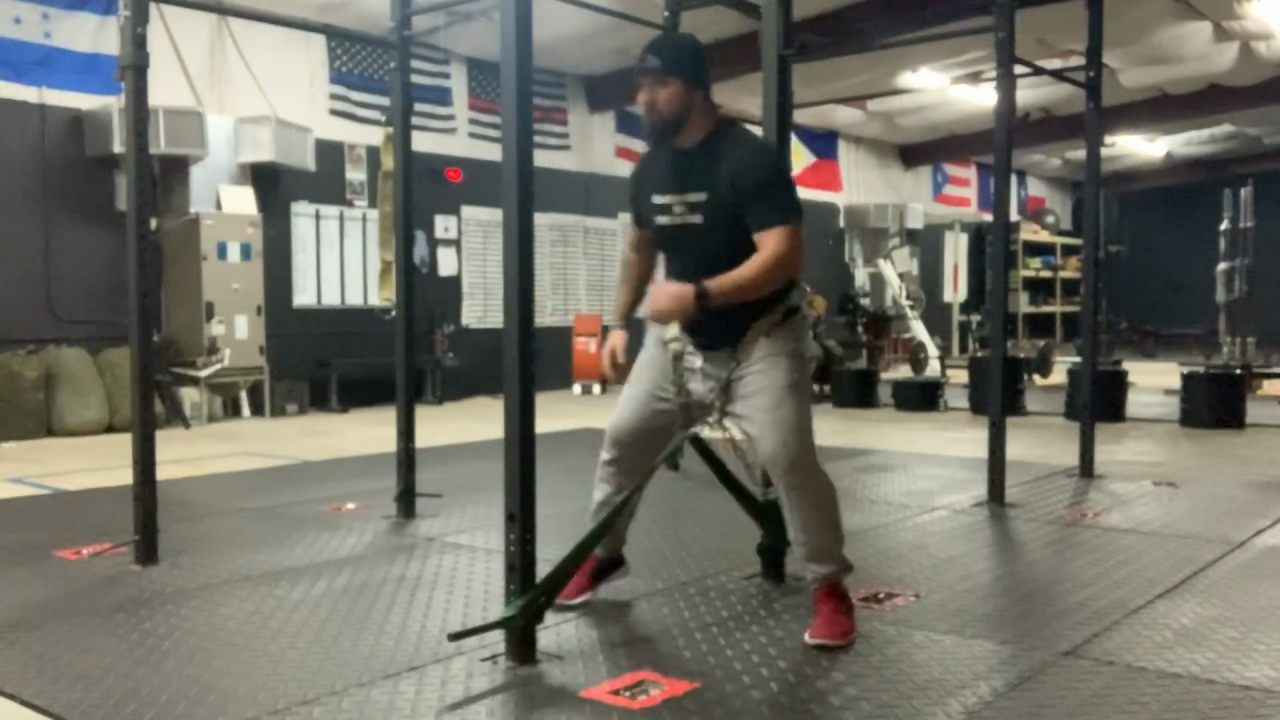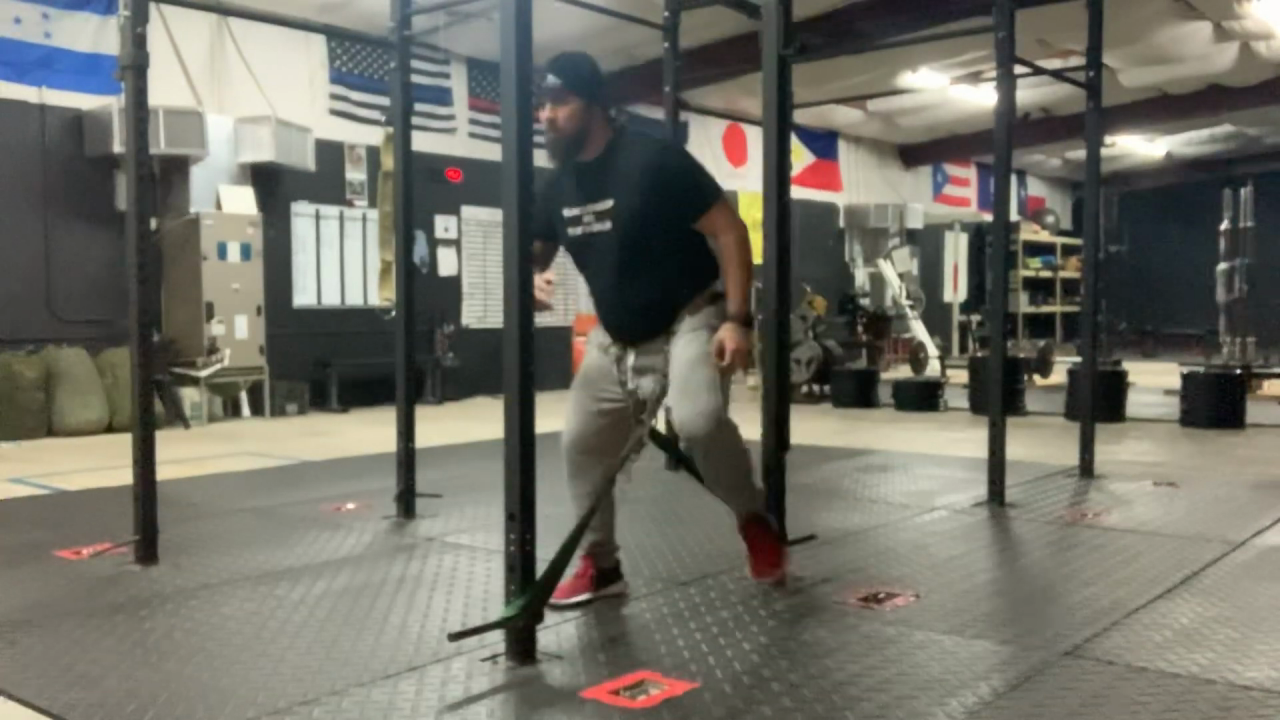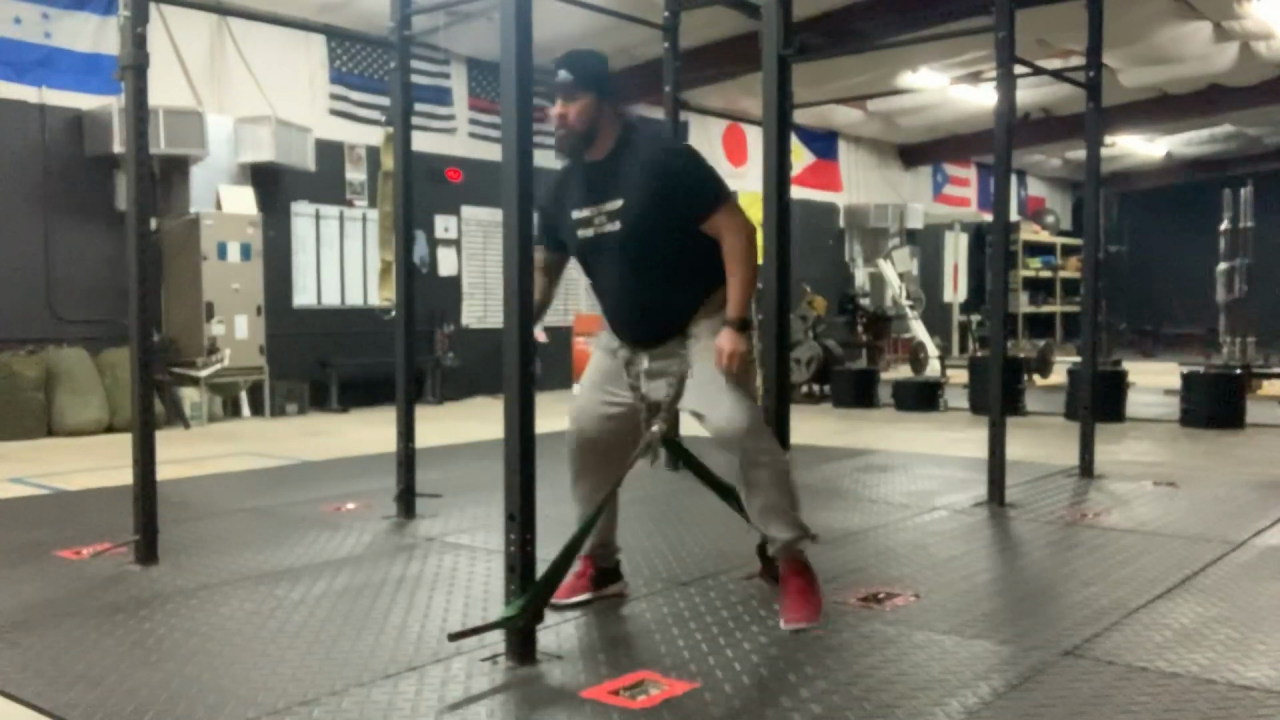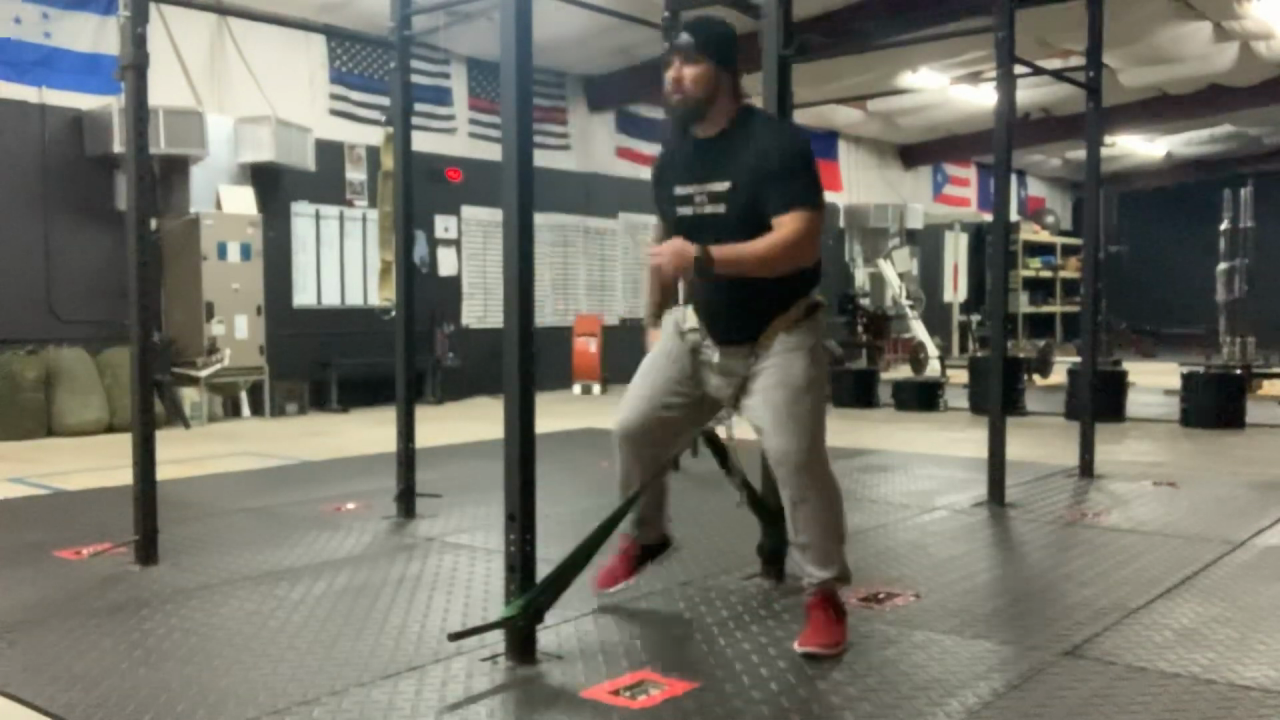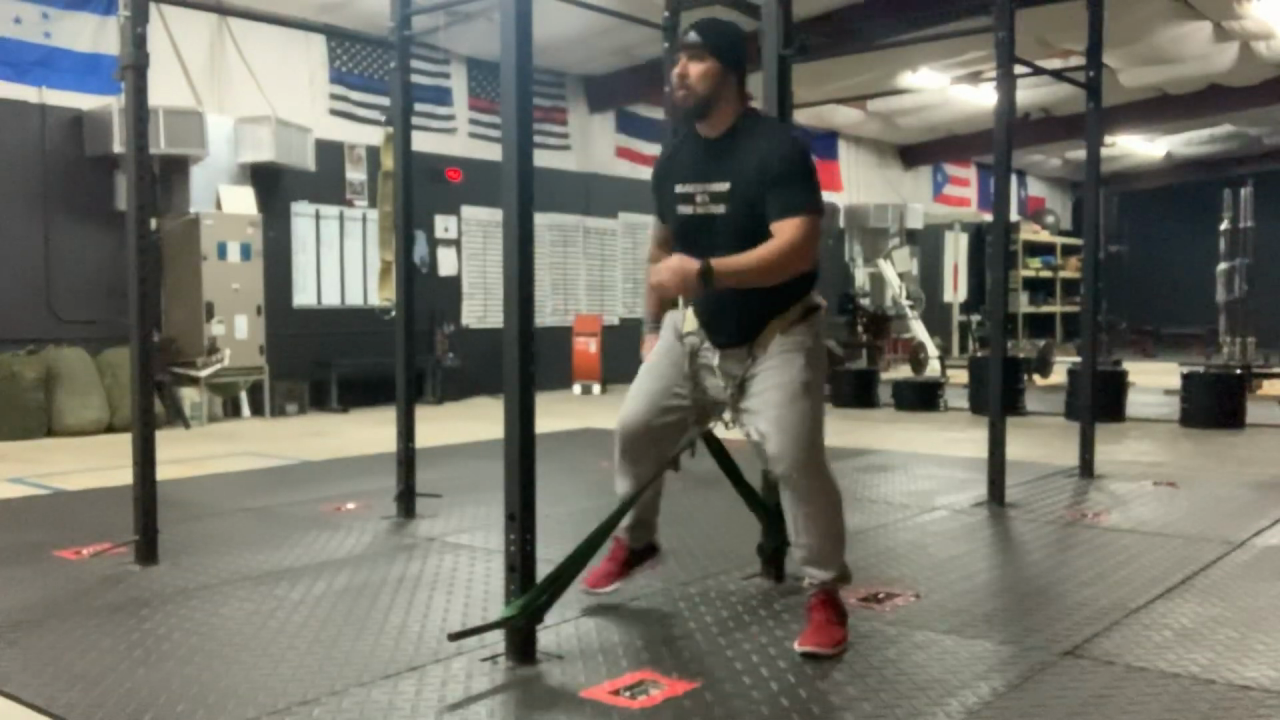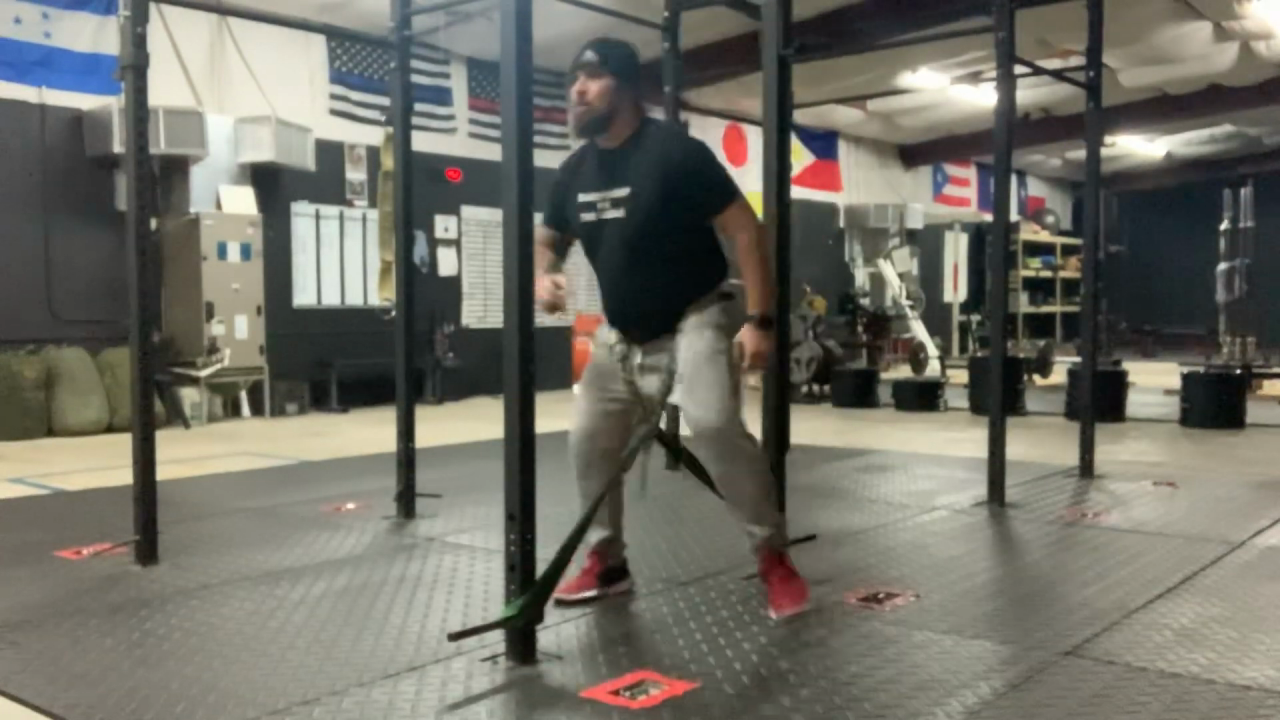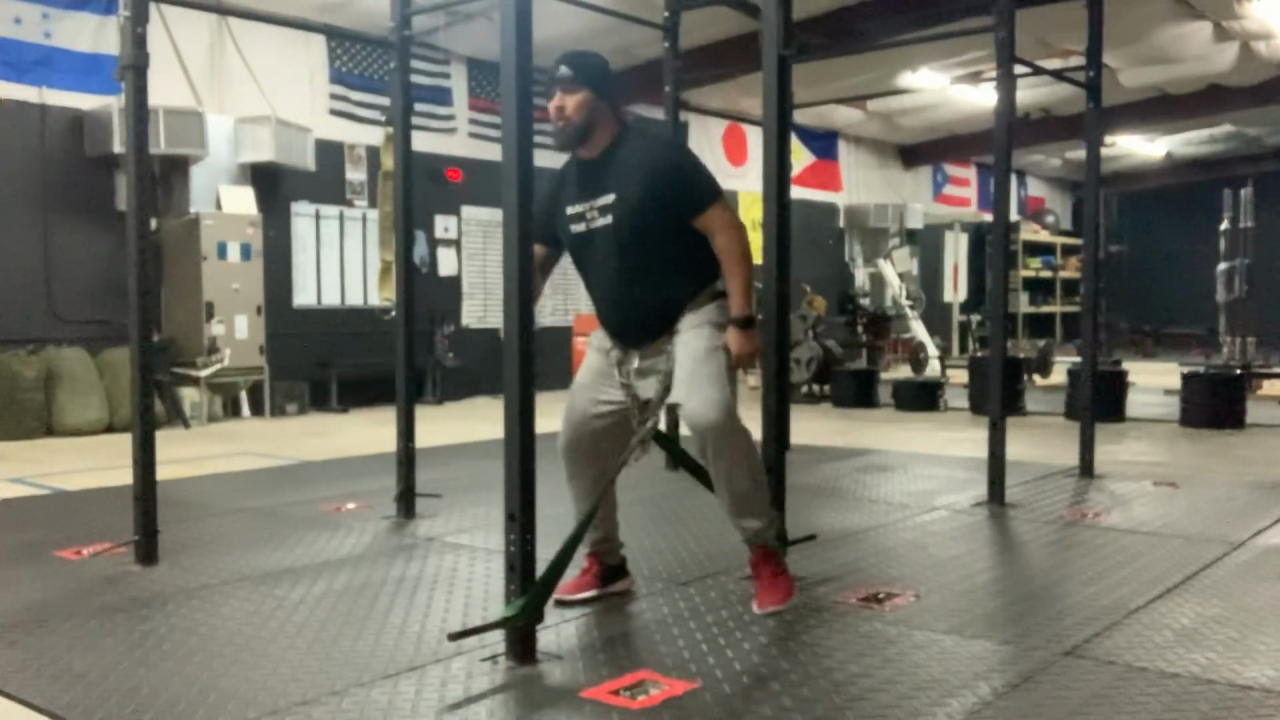
dt=0.3s
person 1, frame 1
left shoulder: (751, 161)
right shoulder: (649, 167)
left elbow: (784, 257)
right elbow: (641, 246)
left wrist: (697, 295)
right wrist: (619, 324)
left hip: (757, 335)
right hip: (680, 336)
left knee: (788, 457)
right knee: (624, 438)
left ankle: (830, 587)
right ankle: (603, 555)
person 1, frame 2
left shoulder: (655, 160)
right shoulder: (556, 187)
left elbow: (728, 231)
right elbow: (533, 253)
left wrist: (737, 320)
right wrist: (530, 280)
left hip: (690, 321)
right hip: (617, 339)
left knee: (699, 420)
right knee: (583, 445)
left ankle: (751, 516)
right ankle: (600, 562)
person 1, frame 3
left shoulder: (665, 160)
right shoulder: (563, 188)
left elbow: (735, 233)
right elbow: (545, 266)
left wrist: (734, 323)
left hip: (701, 333)
right hip: (623, 343)
left knee: (740, 431)
right knee: (586, 445)
left ankle: (793, 563)
right ankle: (600, 566)
person 1, frame 4
left shoulder: (779, 145)
right shoulder: (672, 158)
left elbow: (800, 243)
left wrist: (702, 259)
right wrist: (660, 317)
left hip: (778, 335)
right hip: (697, 329)
left knee: (798, 462)
right knee: (635, 428)
left ankle: (824, 596)
right ankle: (645, 537)
person 1, frame 5
left shoulder: (779, 150)
right shoulder: (674, 159)
left elbow: (796, 247)
left wrist: (702, 273)
right wrist: (657, 323)
left hip: (775, 334)
right hip: (696, 329)
left knee: (796, 460)
right knee: (635, 429)
left ankle: (825, 596)
right ankle: (634, 540)
person 1, frame 6
left shoulder: (677, 153)
right shoulder: (575, 172)
left elbow: (745, 229)
right elbow: (547, 241)
left wrist: (759, 320)
right wrist: (544, 277)
left hip: (696, 321)
right hip: (624, 334)
left knee: (713, 425)
right knee: (591, 443)
left ankle: (771, 552)
right ankle: (607, 561)
person 1, frame 7
left shoulder: (658, 156)
right shoulder: (562, 186)
left elbow: (726, 230)
right elbow: (535, 264)
left wrist: (741, 320)
left hip: (693, 321)
right hip: (619, 340)
left knee: (711, 418)
right knee: (580, 440)
left ankle: (763, 546)
right ankle: (607, 563)
